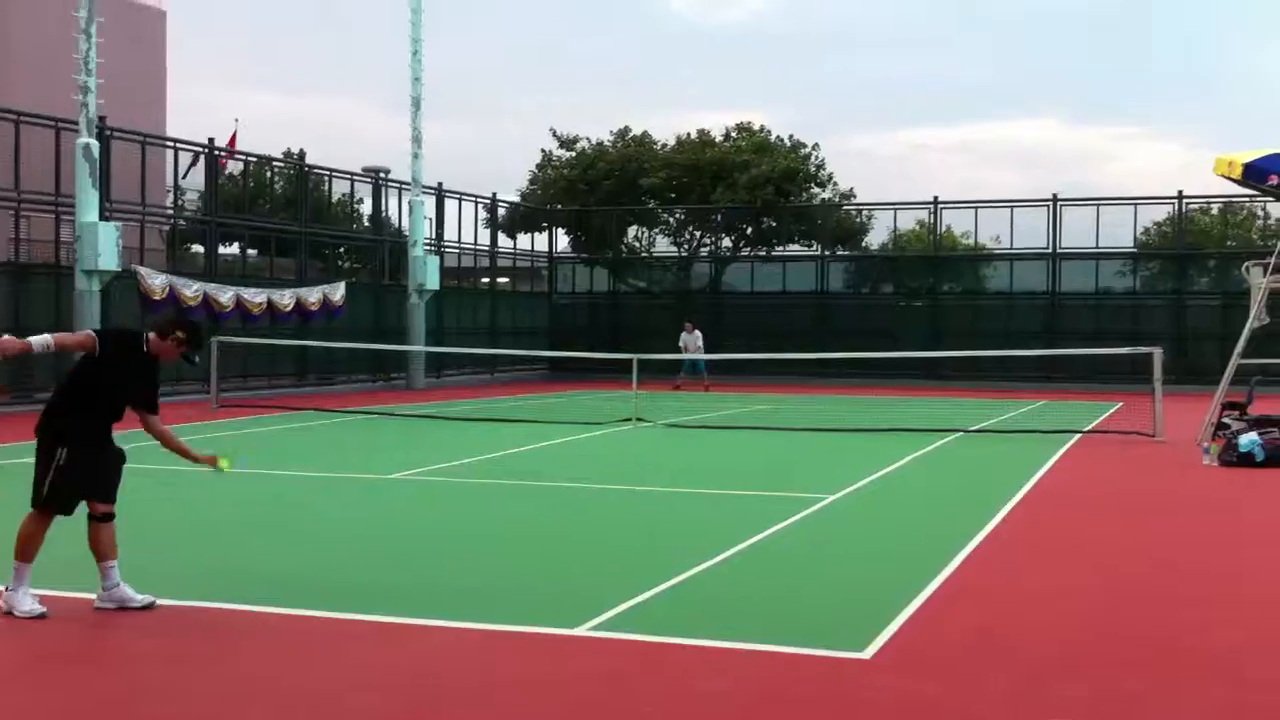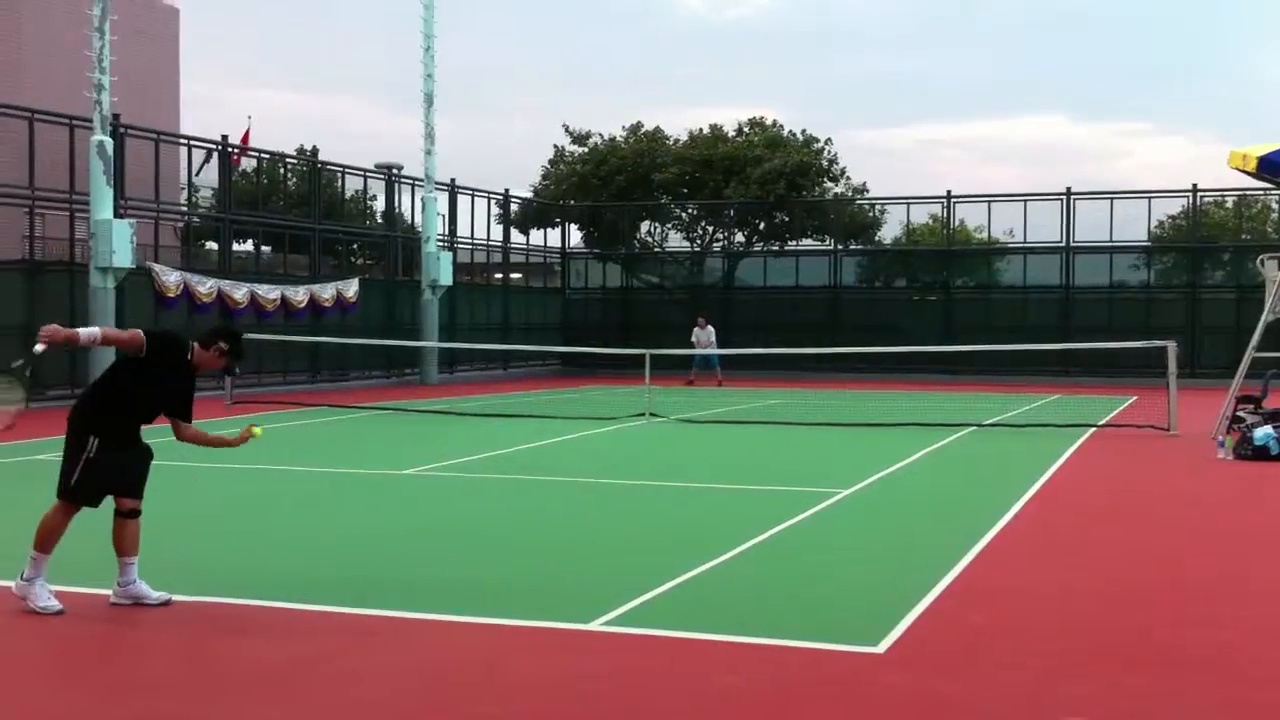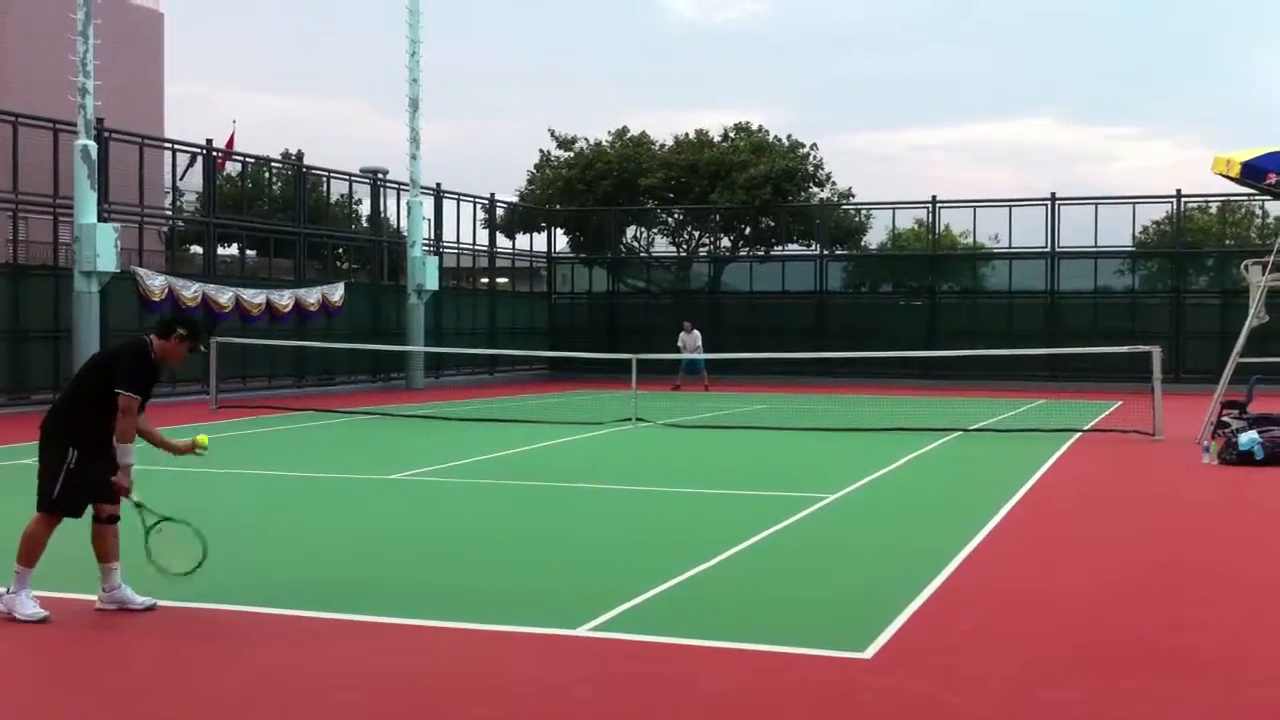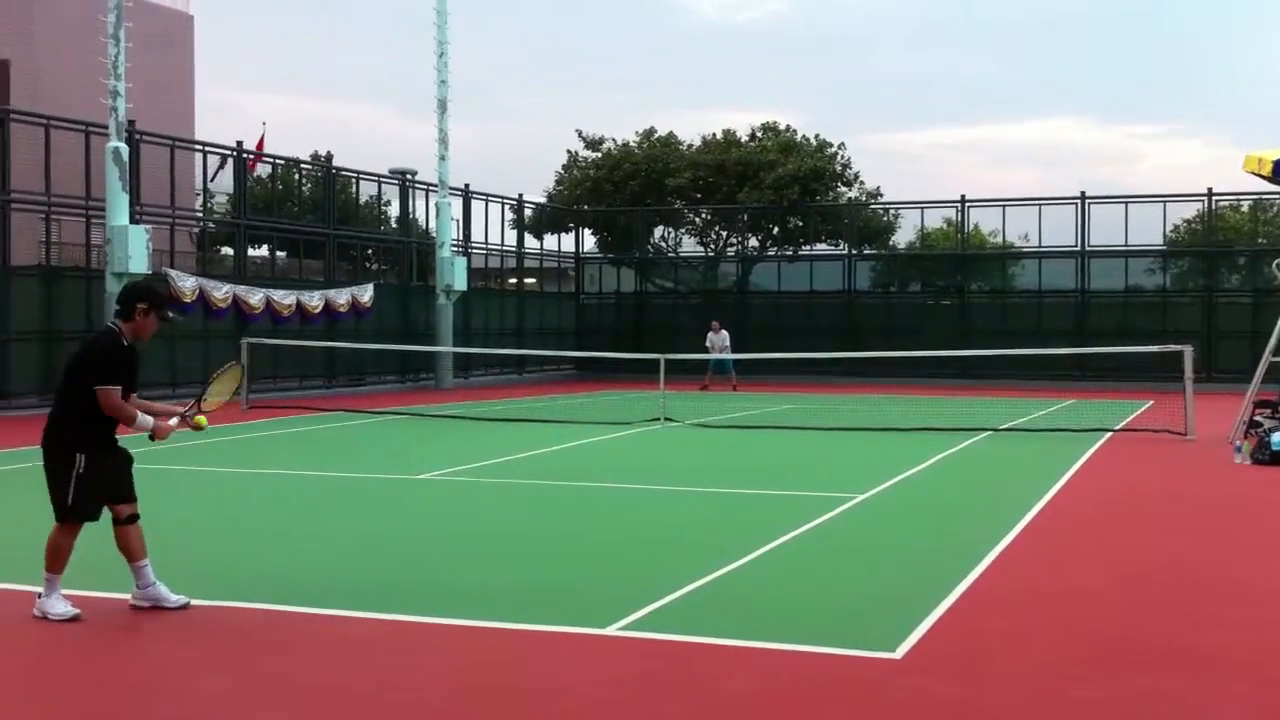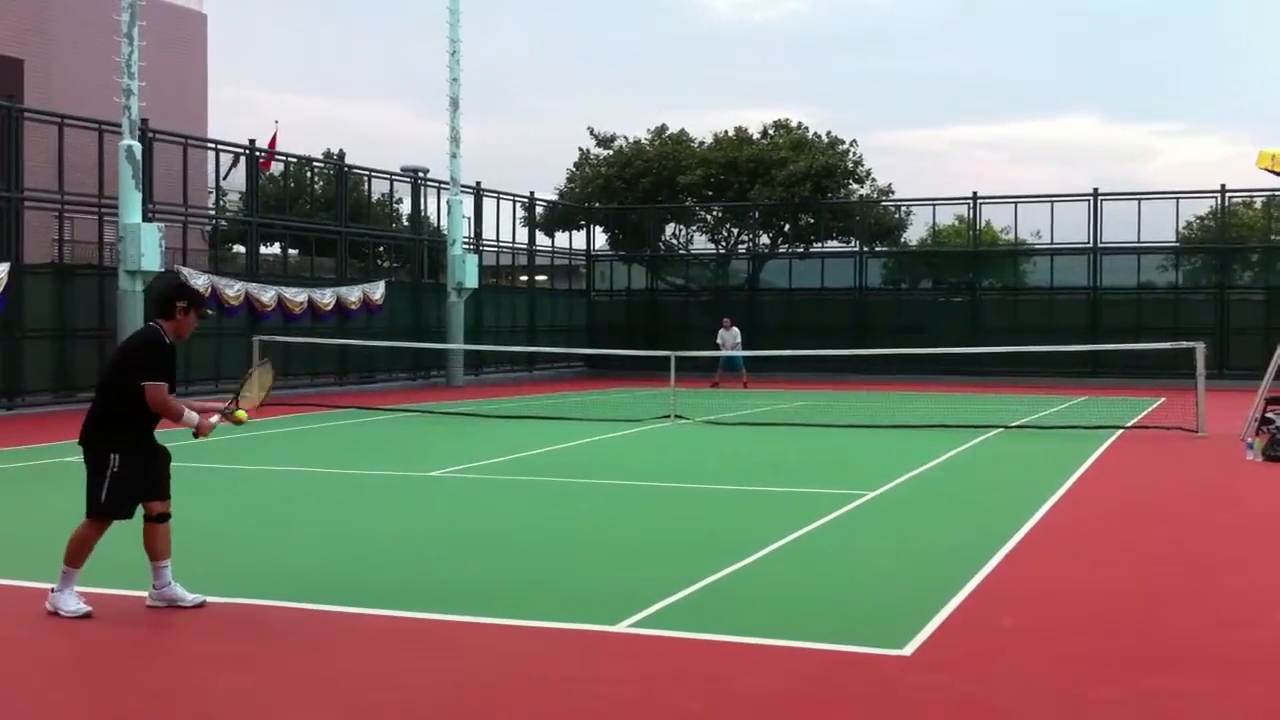
dt=0.5s
person 1, frame 1
left shoulder: (147, 370)
right shoulder: (122, 342)
left elbow: (151, 422)
right elbow: (74, 340)
left wrist: (192, 455)
left hip: (96, 439)
right hip: (62, 433)
left knee: (103, 509)
right knee: (45, 510)
left ankle: (112, 588)
person 1, frame 2
left shoulder: (185, 379)
right shoulder: (170, 346)
left elbow: (183, 431)
right elbow: (119, 336)
left wrist: (231, 441)
right wrist: (71, 335)
left hip: (126, 436)
right hip: (93, 427)
left knee: (130, 505)
right knee: (68, 503)
left ankle: (127, 584)
right ankle: (31, 580)
person 1, frame 3
left shoulder: (146, 362)
right shoulder: (137, 355)
left elbow: (134, 419)
right elbow: (124, 415)
left wrist: (175, 447)
right wrist: (125, 467)
left hip: (95, 440)
right hip: (67, 437)
left knee: (107, 511)
right knee: (51, 513)
left ankle: (112, 590)
person 1, frame 4
left shoulder: (123, 347)
right shoulder: (107, 345)
left elbow: (126, 401)
right elbow: (110, 405)
left wrist: (173, 411)
right wrist: (151, 425)
left hip: (99, 444)
right hip: (71, 444)
left knee: (126, 511)
right knee: (70, 520)
left ankle: (146, 587)
right ankle: (48, 596)
person 1, frame 5
left shoulder: (159, 343)
right shoulder: (151, 344)
left elbow: (164, 399)
right elbow: (158, 402)
left wrist: (209, 409)
right wrist: (196, 420)
left hip: (137, 440)
right hip: (109, 441)
left knee: (159, 508)
right knee: (100, 517)
left ankle: (163, 587)
right ankle: (62, 591)
